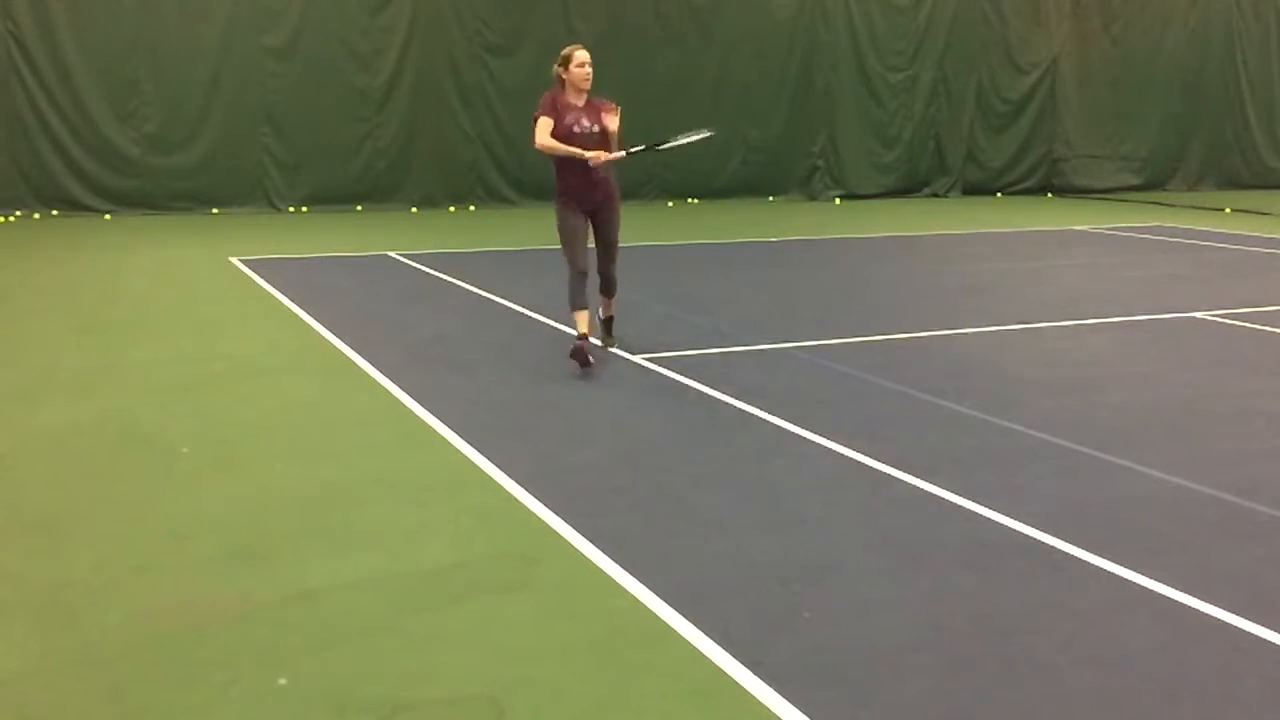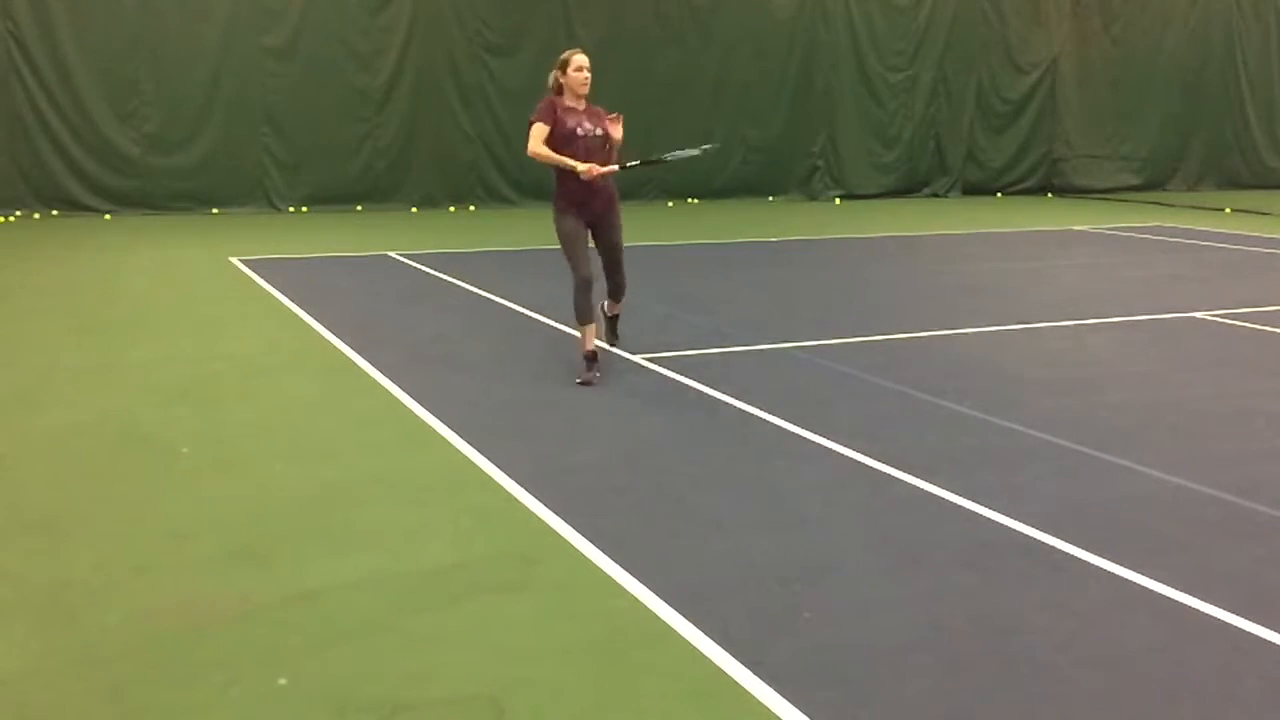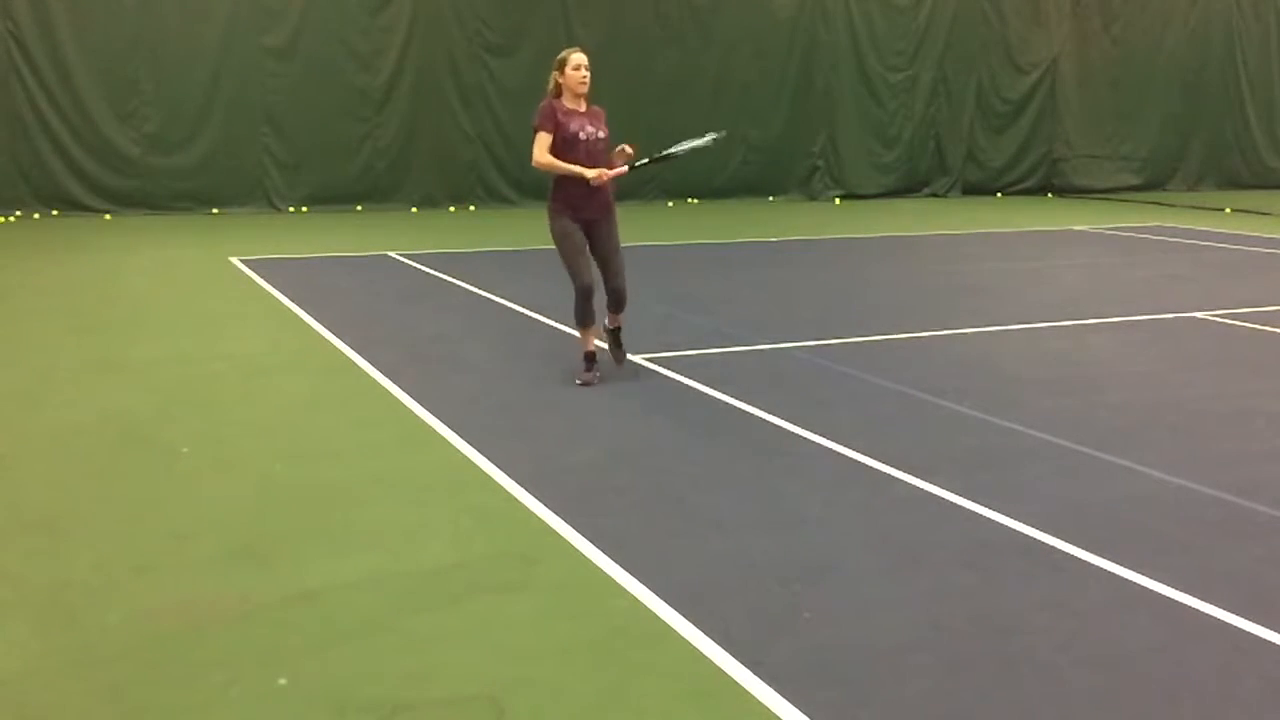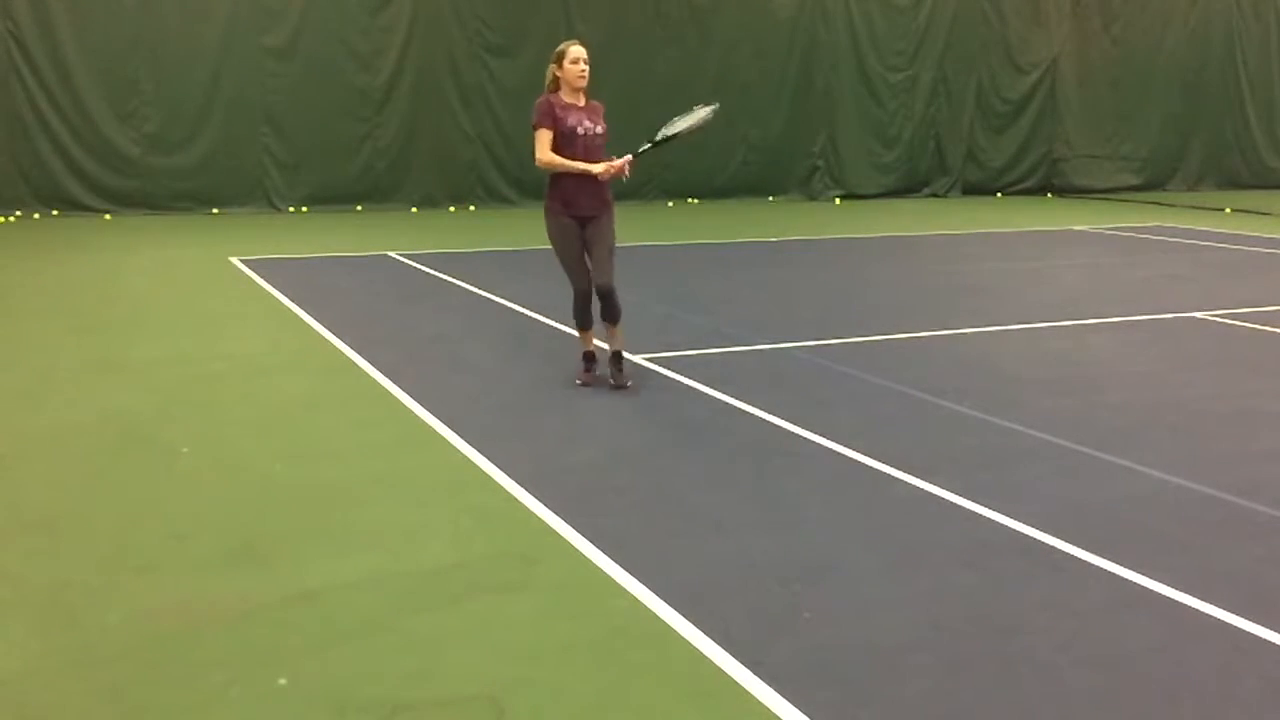
dt=0.1s
person 1, frame 1
left shoulder: (602, 106)
right shoulder: (552, 102)
left elbow: (611, 153)
right elbow: (541, 142)
left wrist: (613, 132)
right wrist: (584, 153)
left hip: (605, 197)
right hip: (570, 202)
left knee: (607, 269)
right knee: (579, 269)
left ankle: (607, 317)
right ankle: (582, 341)
person 1, frame 2
left shoulder: (600, 114)
right shoulder: (550, 107)
right elbow: (534, 148)
left wrist: (617, 142)
right wrist: (576, 165)
left hip: (605, 205)
right hip: (570, 209)
left knee: (617, 278)
right knee: (583, 277)
left ankle: (610, 310)
right ankle: (589, 355)
person 1, frame 3
left shoulder: (598, 114)
right shoulder: (550, 110)
right elbow: (540, 158)
left wrist: (620, 157)
right wrist: (583, 172)
left hip: (602, 210)
right hip: (566, 213)
left knee: (616, 288)
right knee: (584, 284)
left ankle: (613, 326)
right ankle: (589, 355)
person 1, frame 4
left shoulder: (595, 109)
right shoulder: (548, 105)
right elbow: (543, 157)
left wrist: (616, 163)
right wrist: (590, 168)
left hip: (599, 207)
right hip: (562, 209)
left knee: (605, 284)
right knee: (581, 286)
left ankle: (615, 355)
right ankle: (588, 355)
